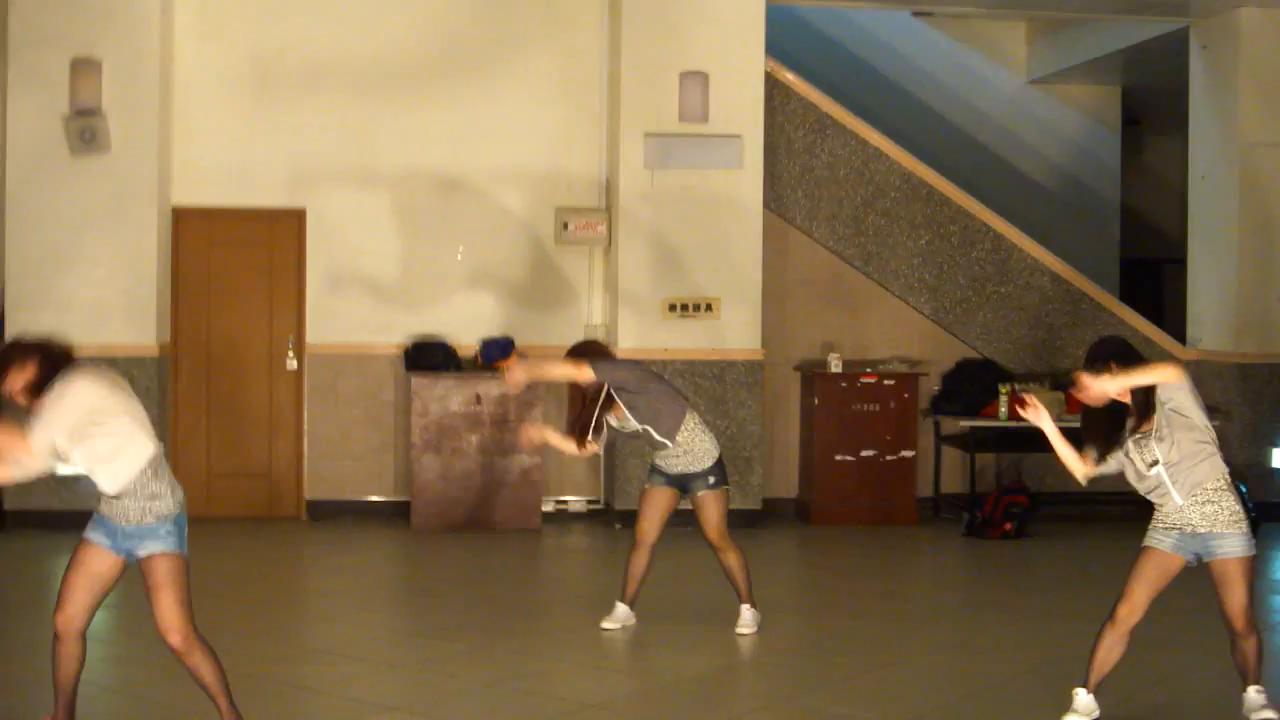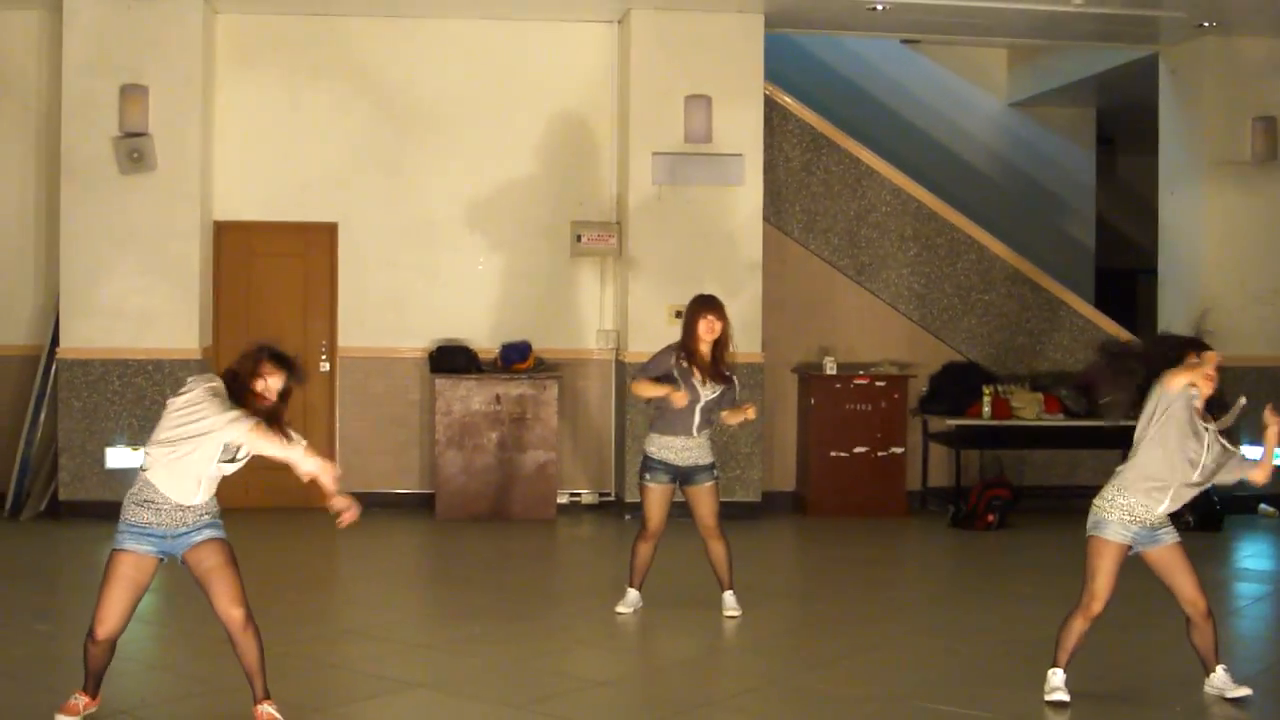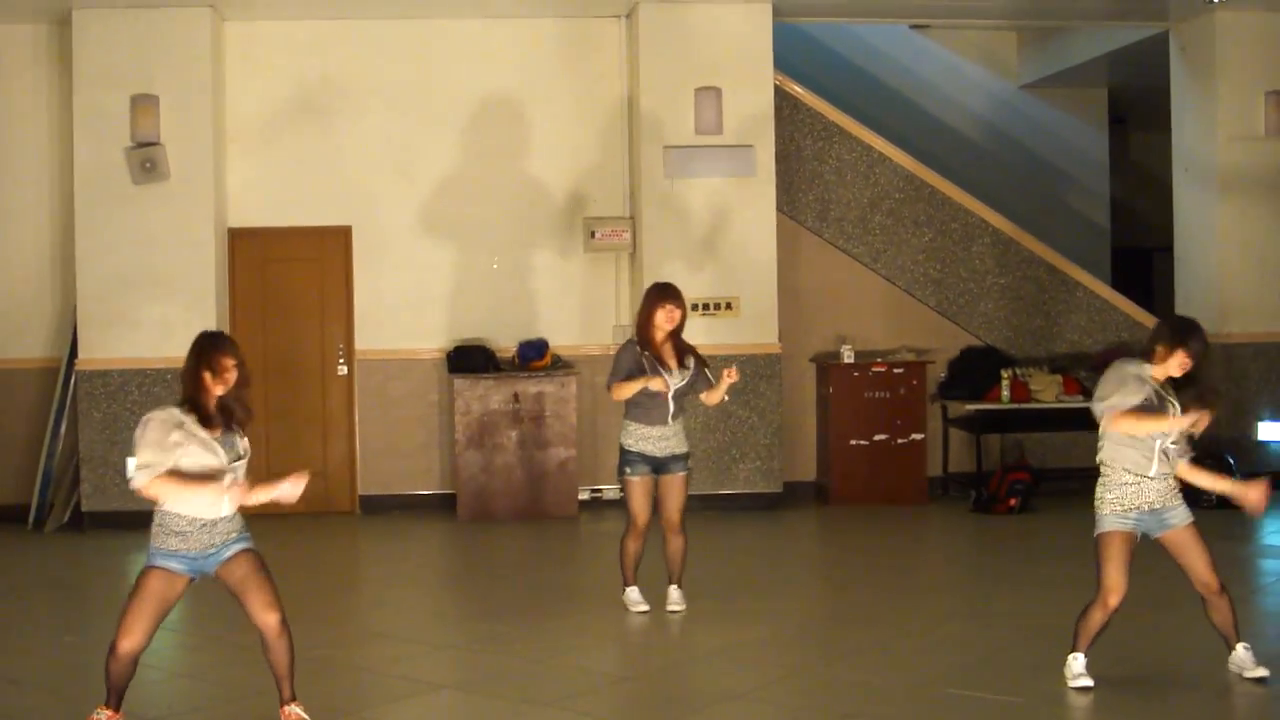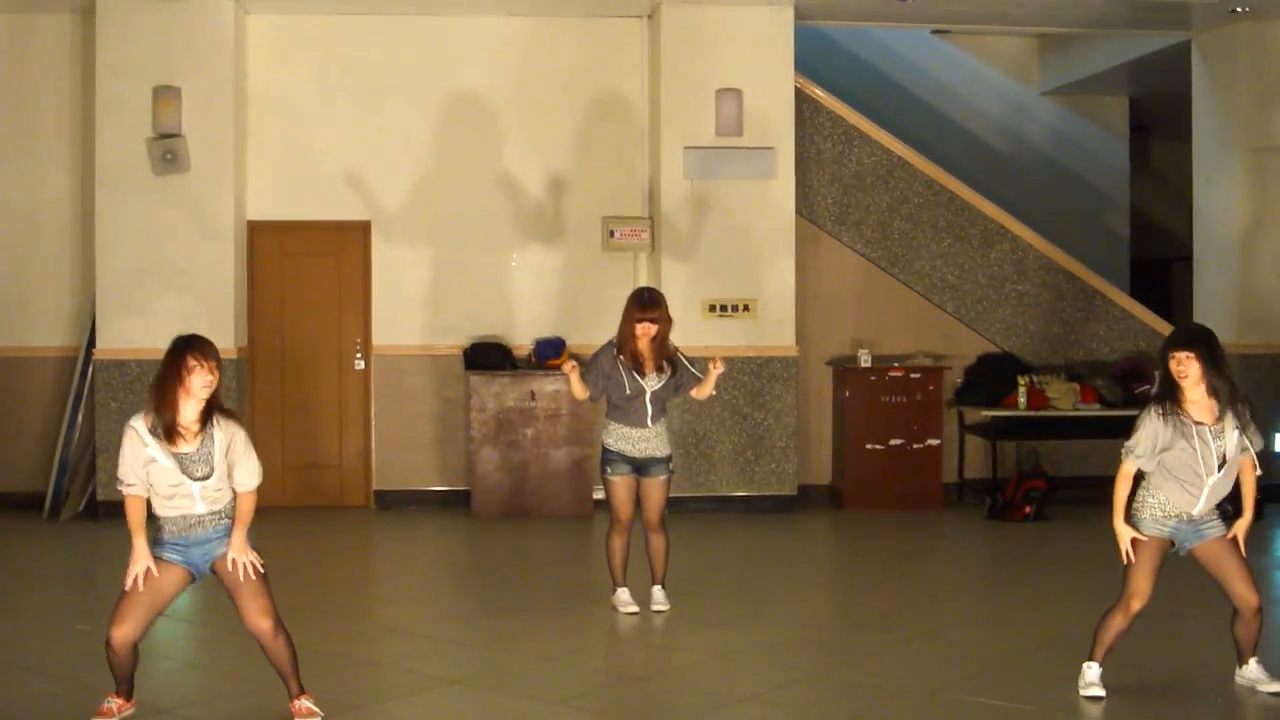
dt=1s
person 1, frame 1
left shoulder: (76, 387)
right shoulder: (68, 391)
left hip: (155, 516)
right hip: (111, 516)
left knee: (178, 636)
right knee: (67, 623)
person 1, frame 2
left shoulder: (259, 423)
right shoulder: (204, 397)
left elbow: (293, 443)
right elbow: (236, 427)
left wrist: (334, 492)
right wrist: (303, 460)
left hip: (200, 520)
right hip: (144, 519)
left knee: (236, 615)
right knee: (105, 630)
person 1, frame 3
left shoulder: (232, 425)
right shoulder: (163, 423)
right elbow: (146, 481)
left wrist: (275, 490)
right wrist: (212, 487)
left hip: (229, 539)
right hip: (174, 546)
left knee: (272, 619)
right knee: (126, 645)
person 1, frame 4
left shoulder: (226, 430)
right shoulder: (141, 431)
left elbow: (247, 487)
right elbow: (133, 490)
left wrist: (240, 538)
right wrist: (139, 546)
left hip: (222, 535)
right hip: (169, 544)
left knee: (265, 624)
right knee: (120, 635)
person 2, frame 1
left shoulder: (1172, 395)
right shoulder: (1126, 433)
left elbow: (1174, 372)
right elbow: (1084, 470)
left wrist: (1110, 382)
right wrist: (1047, 425)
left hip: (1222, 521)
right hip: (1169, 526)
left knee: (1240, 623)
right knee: (1125, 613)
person 2, frame 2
left shoulder: (1214, 439)
right shoulder: (1172, 400)
left elbow: (1258, 475)
right elbow: (1171, 379)
left wrist: (1271, 432)
right wrist: (1197, 366)
left hip: (1157, 521)
right hip: (1118, 509)
left knee: (1198, 605)
right knee: (1093, 604)
left ankle: (1216, 676)
right ankle: (1056, 676)
person 2, frame 3
left shoulder: (1169, 397)
right shoulder: (1123, 374)
left elbow: (1182, 468)
right elbow: (1117, 421)
left wrist: (1238, 489)
right wrist: (1178, 422)
left hip: (1167, 500)
right hip: (1119, 500)
left knee: (1211, 584)
right knee: (1111, 596)
left ankle: (1238, 653)
right ankle: (1076, 660)
person 2, frame 4
left shoulder: (1233, 407)
right shoulder: (1160, 415)
left elbow: (1247, 460)
right elbow: (1128, 468)
left wrist: (1247, 515)
right wrist: (1118, 521)
left hip: (1206, 518)
right hip: (1156, 514)
left knee: (1250, 601)
right knee: (1134, 601)
left ankle: (1247, 667)
right ankle: (1091, 669)
person 3, frame 1
left shoulder: (625, 375)
right shoulder: (608, 409)
left elbow: (582, 371)
right elbow: (585, 448)
left wrist: (528, 370)
right wrist: (546, 434)
left hip: (700, 460)
right hip: (665, 465)
left knee: (717, 538)
right knee: (643, 540)
left ankle: (748, 608)
right ankle: (624, 608)
person 3, frame 2
left shoulder: (722, 369)
right shoulder: (672, 356)
left elbow: (726, 414)
right elbow: (637, 385)
left wrist: (744, 412)
right wrist: (668, 390)
left hip: (699, 458)
right hip: (660, 454)
left knee: (711, 529)
right knee: (651, 530)
left ankle: (728, 594)
right ankle: (633, 593)
person 3, frame 3
left shoulder: (687, 354)
right shoulder: (633, 349)
left elbow: (710, 397)
right elbow: (616, 392)
left wrist: (725, 382)
right wrist: (643, 382)
left hip: (674, 446)
right hip: (637, 447)
left knee: (673, 523)
right knee: (639, 524)
left ankle: (675, 588)
right ankle: (630, 588)
person 3, frame 4
left shoulder: (670, 356)
right shoulder: (611, 354)
left elbow: (699, 392)
right elbow: (583, 394)
left wrist: (713, 374)
right wrist: (573, 375)
left hip: (657, 449)
right hip: (619, 448)
left knee: (654, 522)
right knee: (622, 522)
left ankle: (658, 588)
right ankle: (620, 590)
